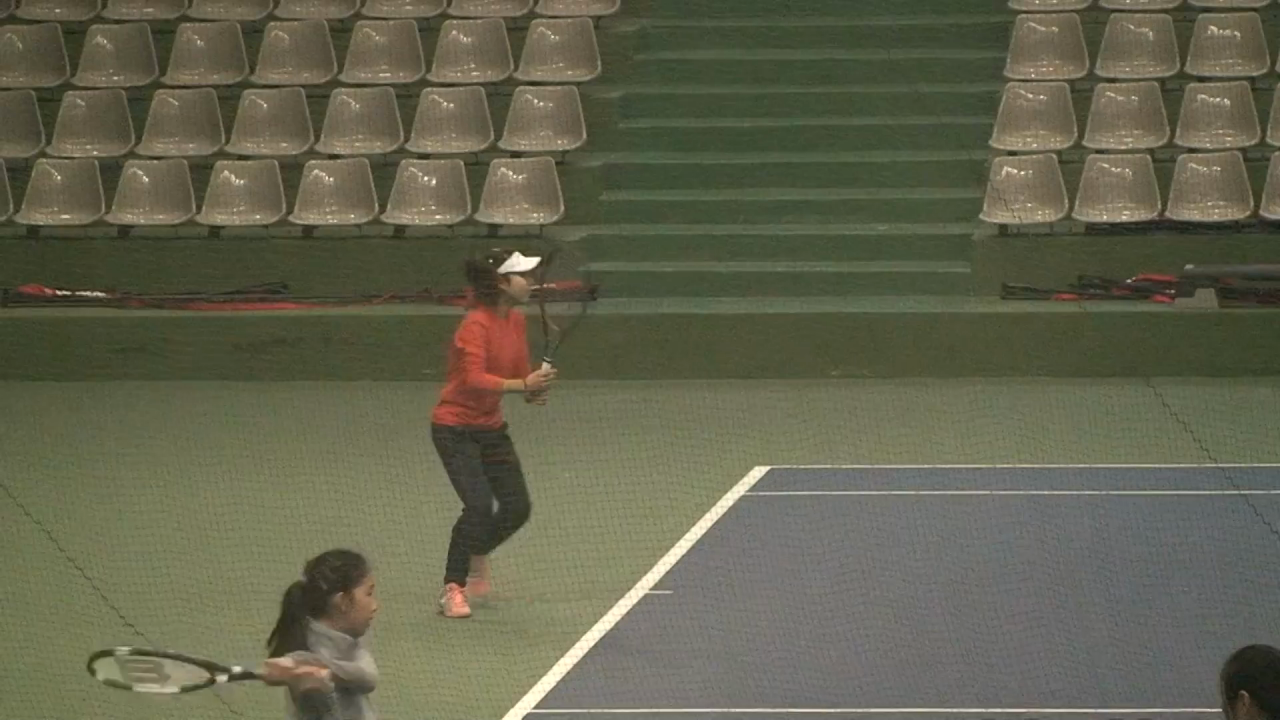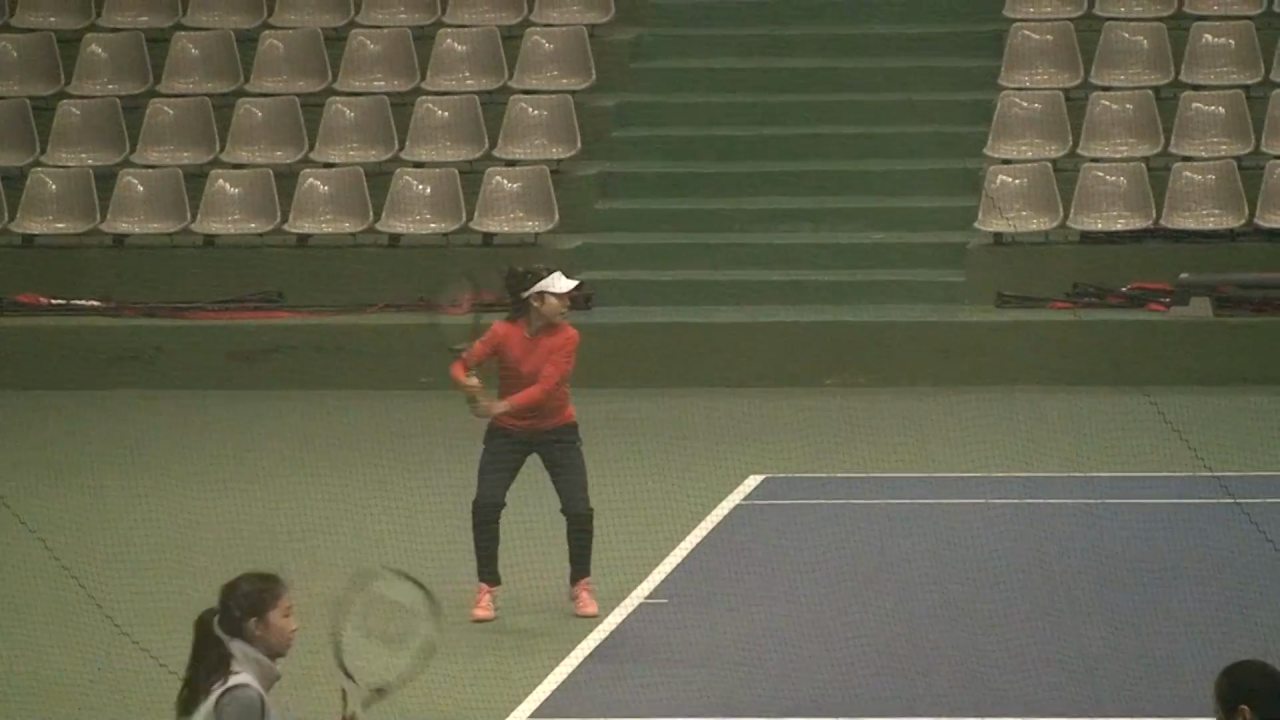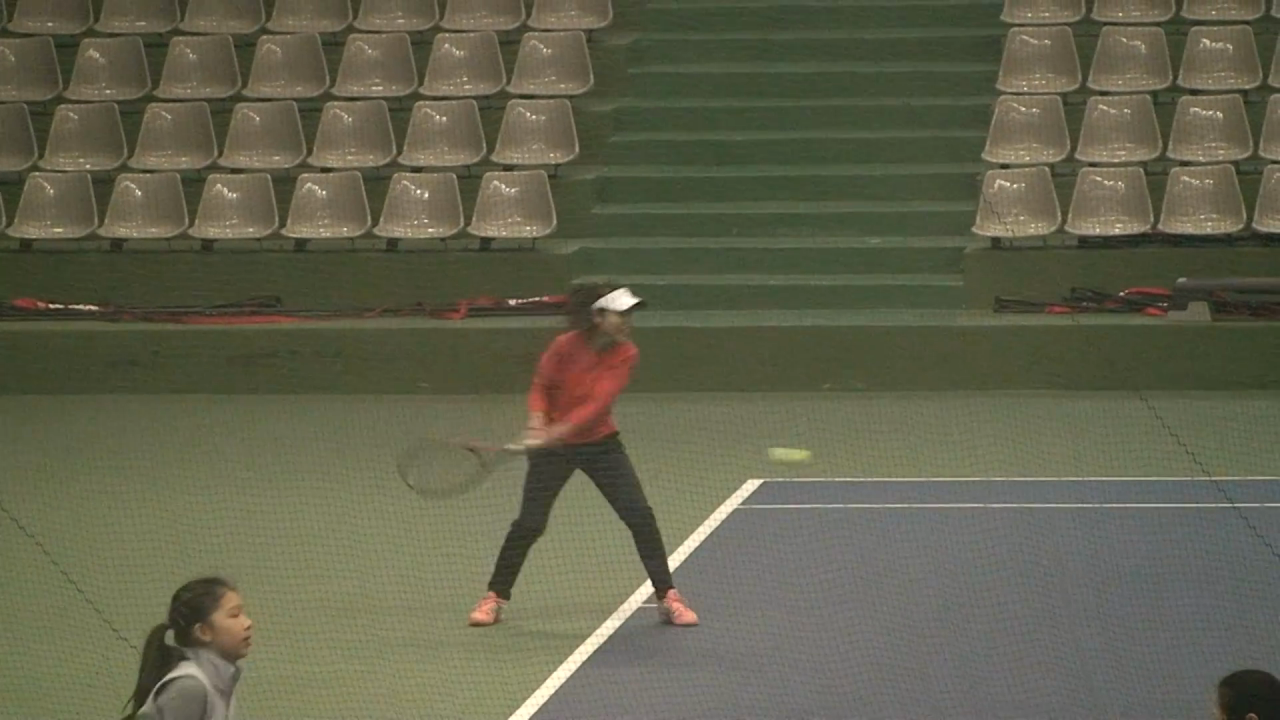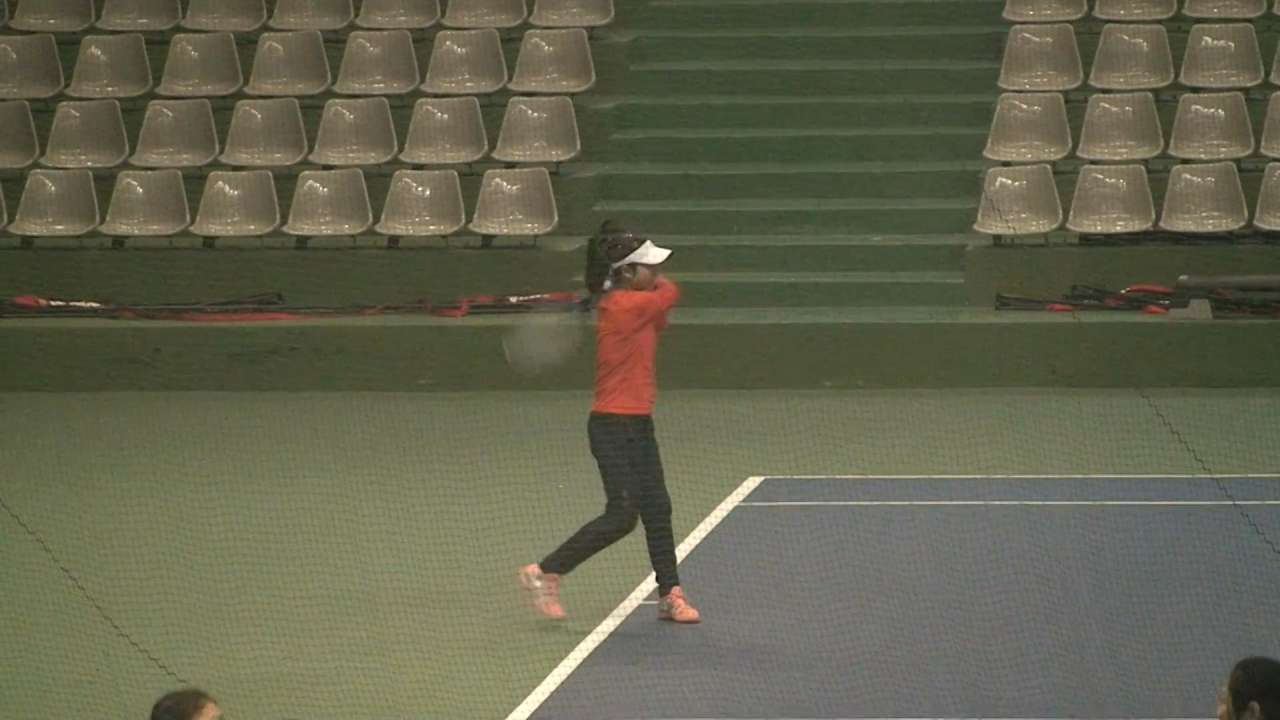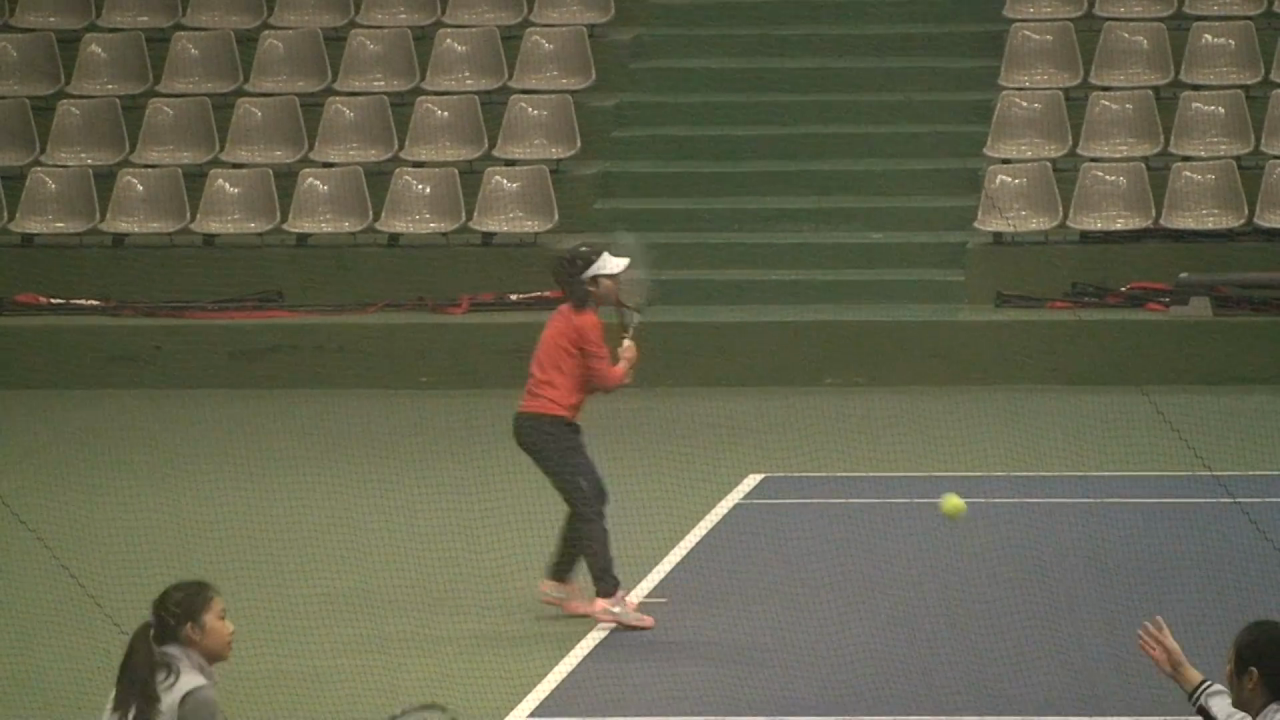
dt=0.4s
person 1, frame 1
left shoulder: (516, 319)
right shoulder: (475, 324)
left elbow: (522, 372)
right elbow: (473, 380)
left wrist: (536, 385)
right wrist: (520, 384)
left hip: (491, 427)
right hip: (455, 428)
left knee: (519, 507)
right knee: (479, 507)
left ankle: (476, 555)
right ankle: (452, 586)
person 1, frame 2
left shoulder: (567, 338)
right shoulder: (503, 331)
left elbow: (543, 389)
right elbow: (463, 364)
left wrist: (502, 406)
right wrist: (466, 382)
left hip: (557, 431)
right hip: (507, 431)
left knee: (578, 509)
right knee: (486, 504)
left ankle: (580, 585)
right ankle: (488, 587)
person 1, frame 3
left shoulder: (625, 353)
right shoulder: (565, 346)
left elbow: (596, 406)
right elbow: (539, 389)
left wrist: (561, 430)
right wrist: (537, 423)
left hip: (601, 444)
right hip: (554, 446)
left knee: (641, 516)
right knee: (528, 524)
left ankle: (667, 597)
right ankle: (495, 596)
person 1, frame 4
left shoulder: (617, 304)
right shoulder: (632, 303)
left elbow: (656, 324)
right elbow: (670, 291)
right wrist: (649, 280)
left hip: (635, 424)
right hip: (616, 426)
left knee: (657, 510)
right knee: (621, 516)
left ankle: (670, 593)
right ankle: (543, 573)
person 1, frame 5
left shoulder: (569, 314)
right shoulder: (587, 322)
right elbow: (605, 380)
left wrist: (614, 363)
right wrist: (626, 359)
left hip: (538, 423)
right hip: (549, 425)
left knee: (589, 502)
right knee: (591, 505)
left ankle: (560, 583)
right ankle: (608, 599)
